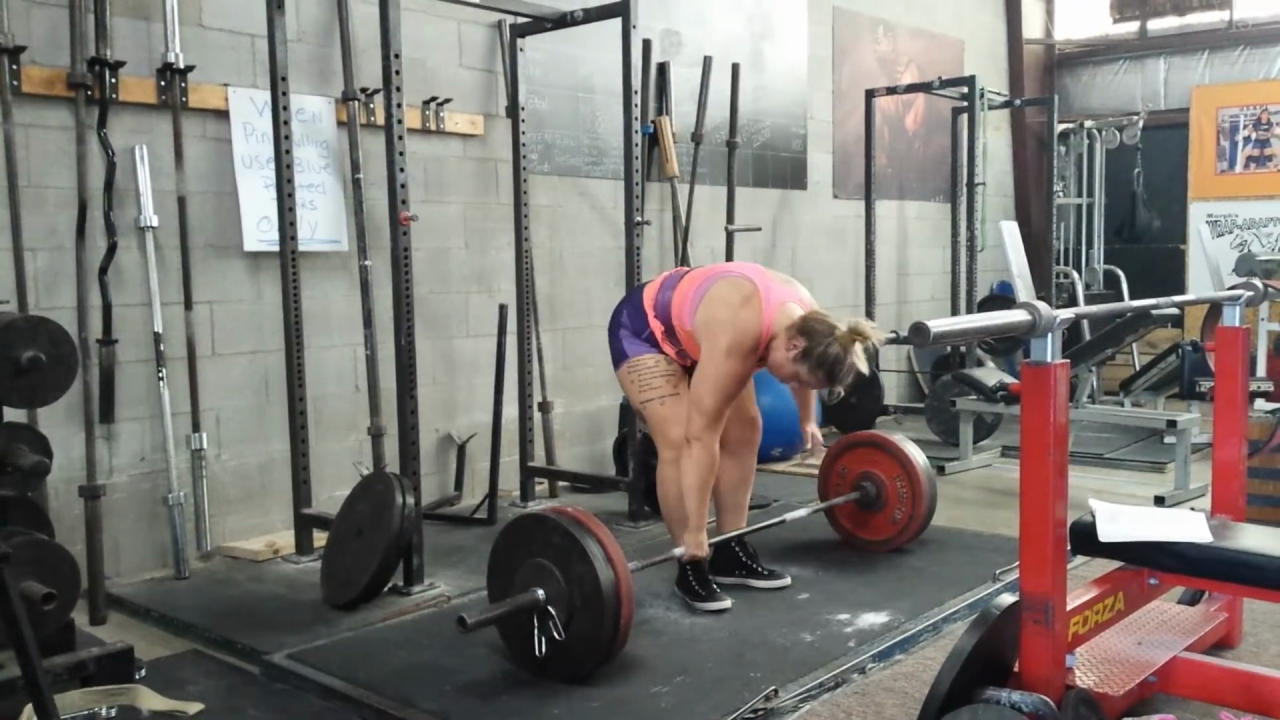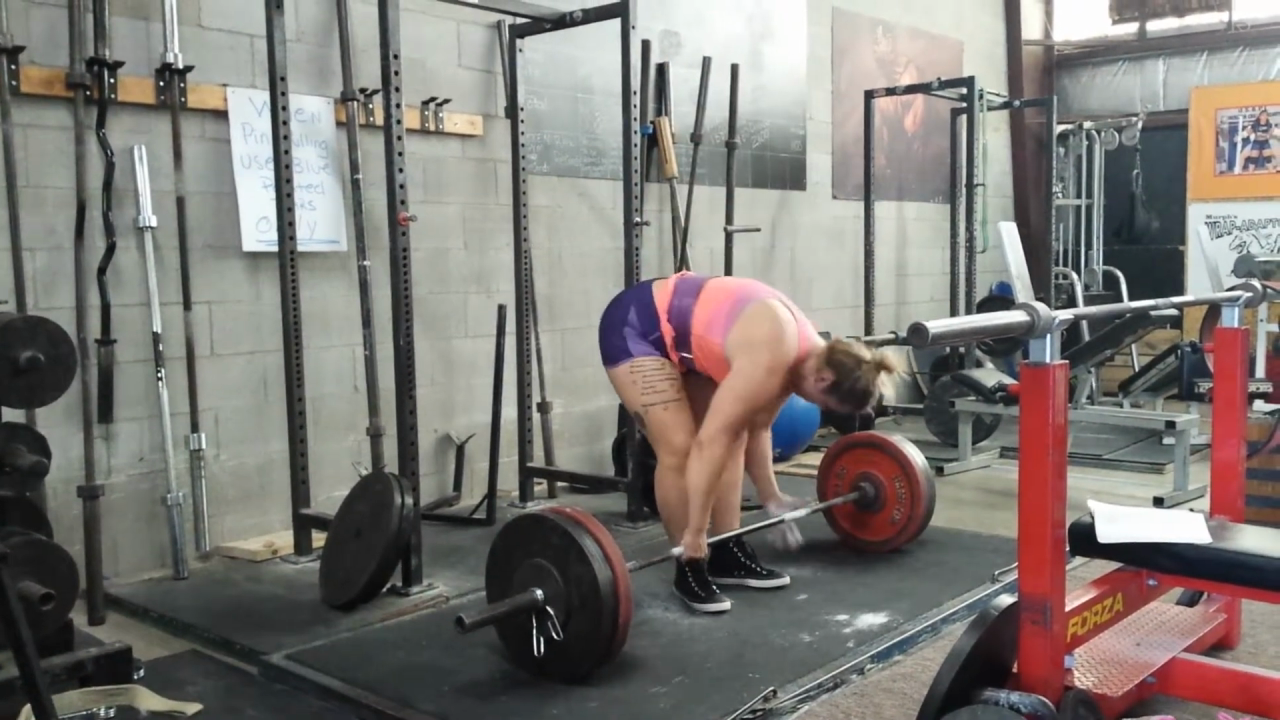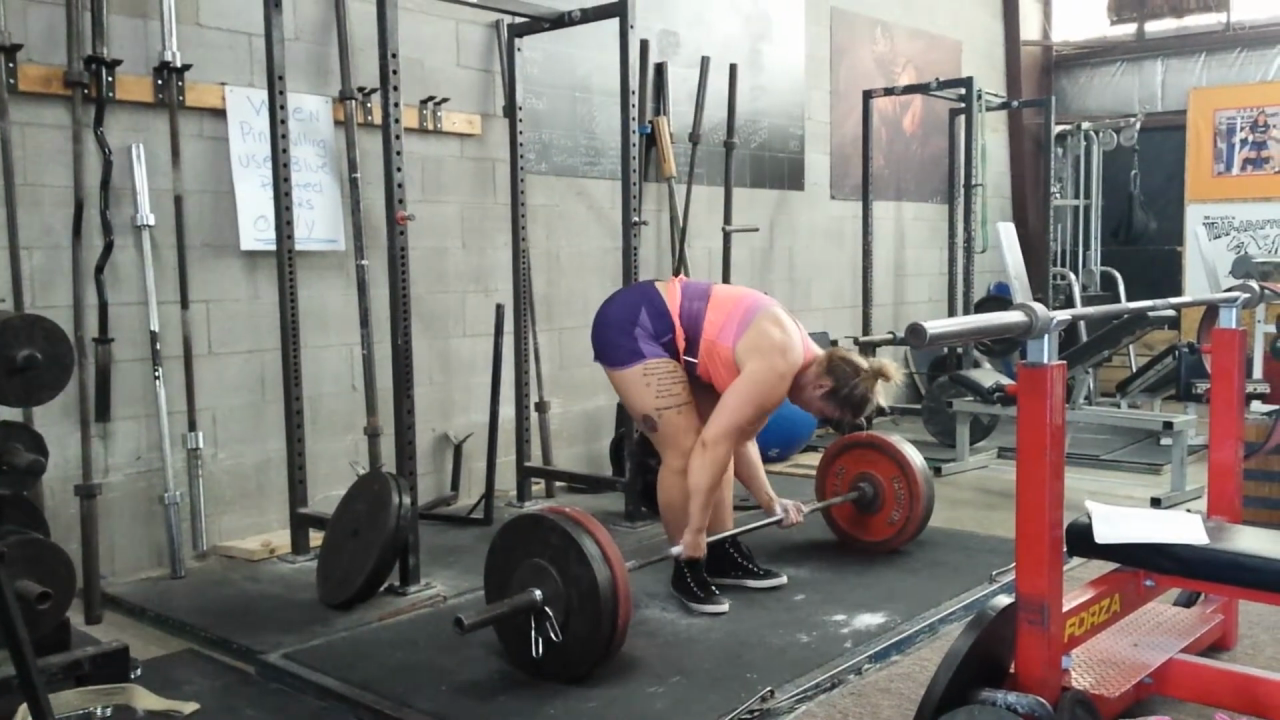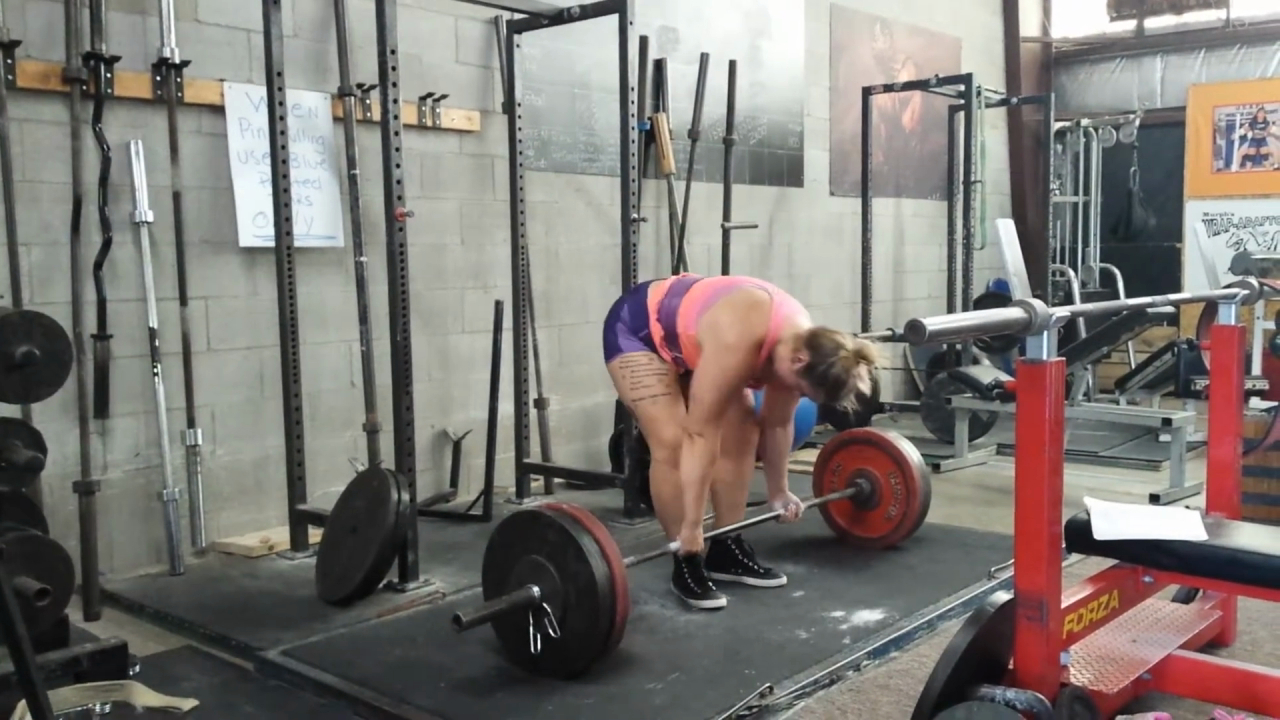
dt=0.3s
person 1, frame 1
left shoulder: (806, 320)
right shoulder: (735, 336)
left elbow: (796, 369)
right elbow: (700, 436)
left wrist: (808, 420)
right wrist: (694, 532)
left hip: (693, 332)
right hip: (644, 331)
left knee: (745, 431)
right knee: (678, 442)
left ankle: (730, 553)
right ankle: (691, 564)
person 1, frame 2
left shoulder: (807, 349)
right shoulder: (772, 357)
left elbow: (757, 429)
right elbow: (711, 442)
left wrist: (770, 497)
right wrist: (695, 533)
left hip: (685, 336)
right hip: (637, 327)
left knee: (735, 437)
right knee: (679, 449)
left ankle: (728, 553)
right ankle: (690, 566)
person 1, frame 3
left shoulder: (803, 362)
right shoulder: (778, 368)
left elbow: (738, 438)
right elbow: (714, 444)
left wrist: (770, 501)
right wrist: (695, 531)
left hip: (670, 332)
right hip: (635, 326)
left knee: (723, 436)
right knee: (682, 451)
left ankle: (723, 554)
right ankle: (687, 567)
person 1, frame 4
left shoulder: (801, 341)
right shoulder: (739, 340)
left elbow: (777, 423)
right elbow: (700, 434)
left wrist: (779, 493)
right wrist: (692, 525)
left hip: (686, 337)
right hip: (638, 326)
left knee: (740, 434)
right knee: (672, 443)
left ankle: (726, 549)
right ankle: (687, 562)
